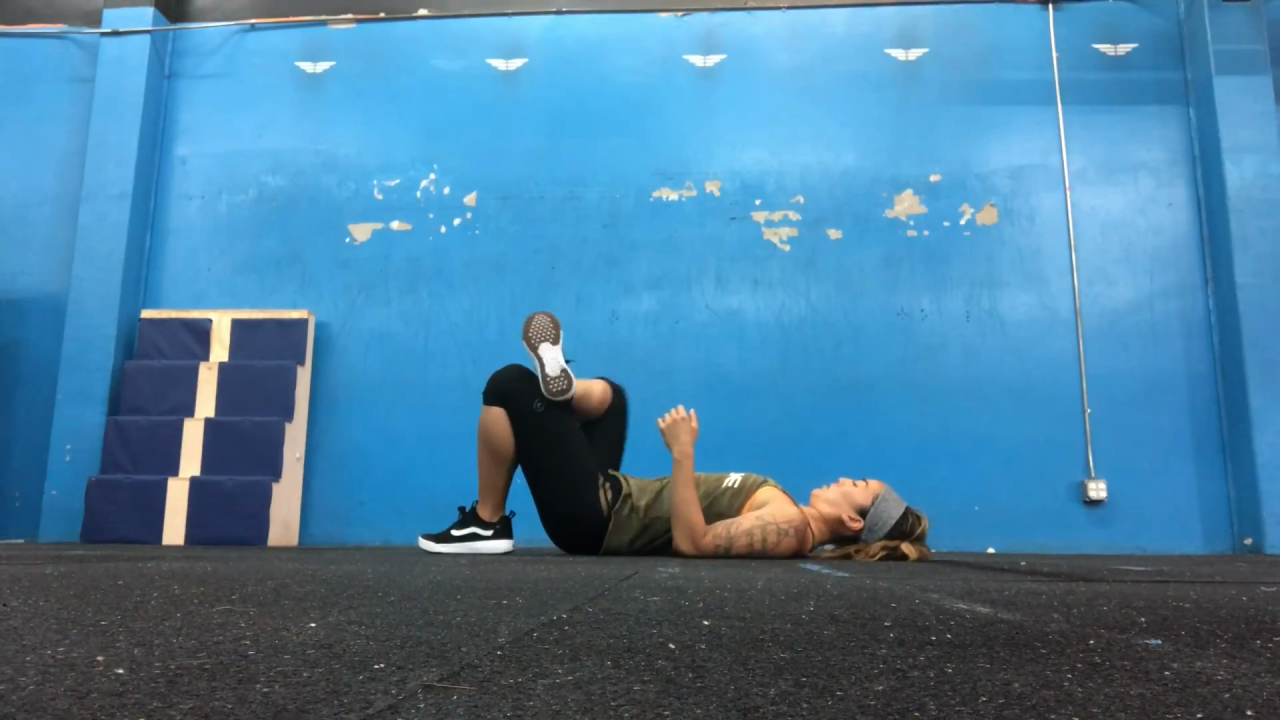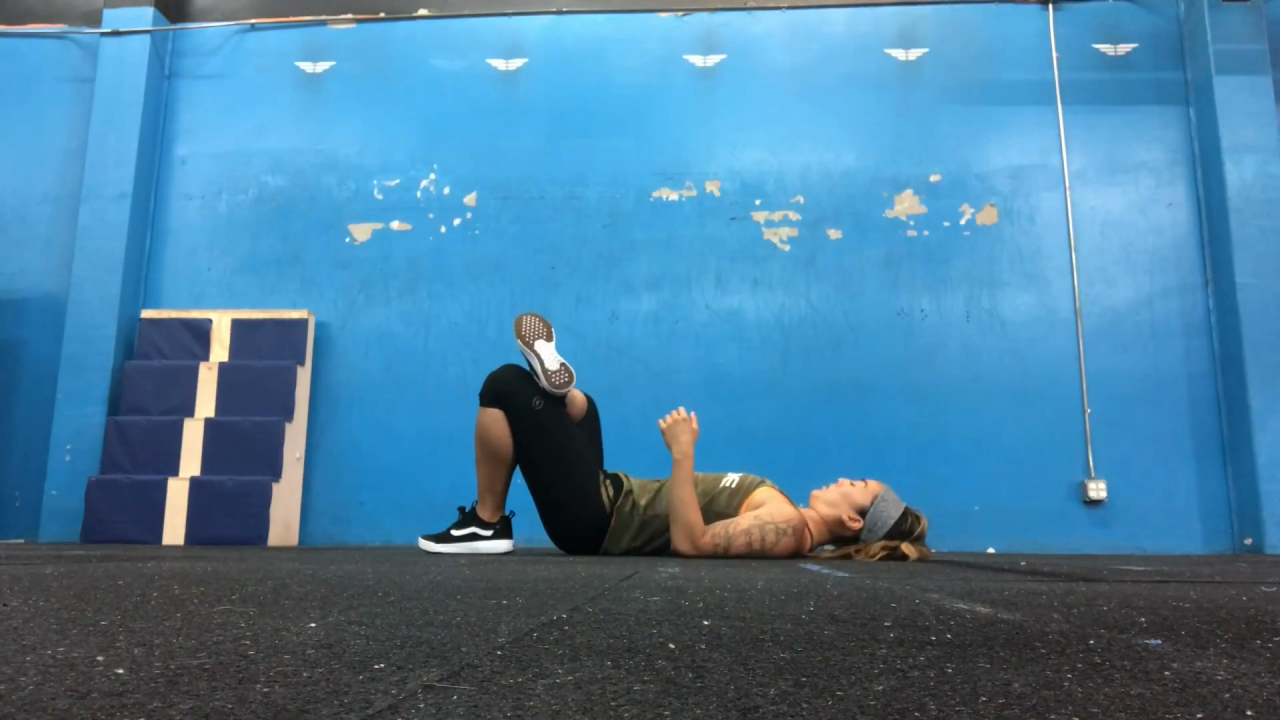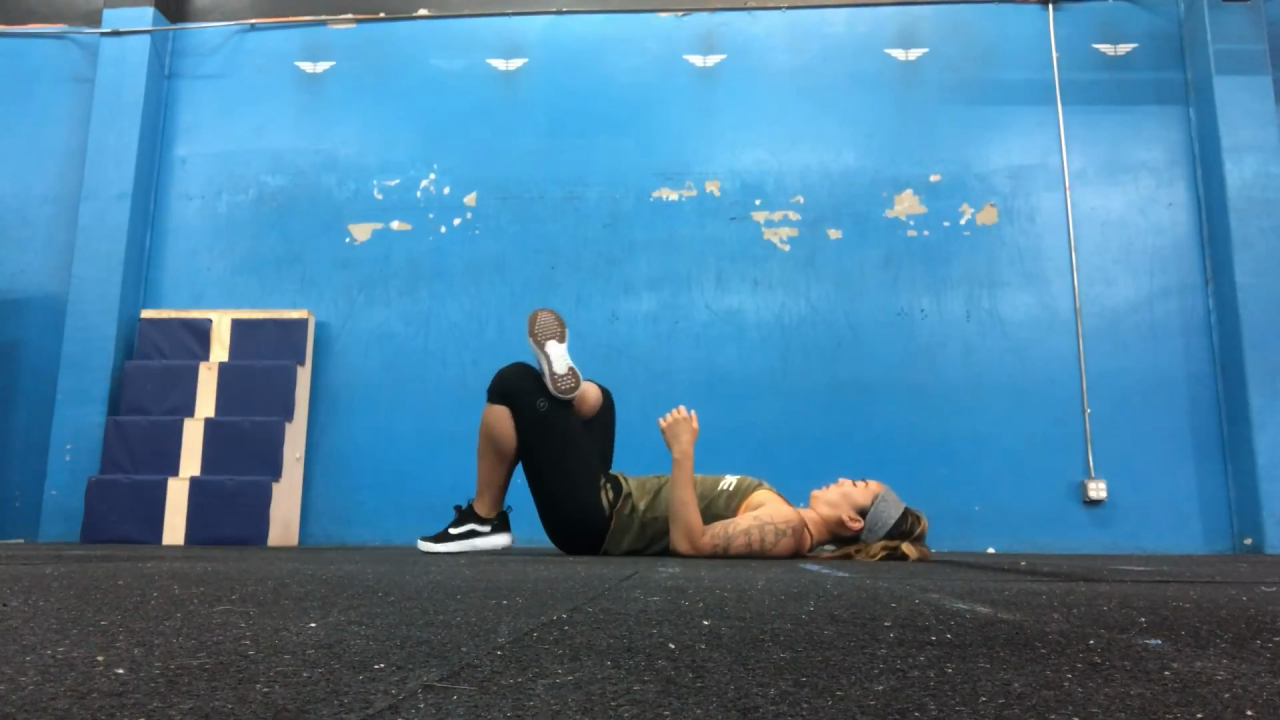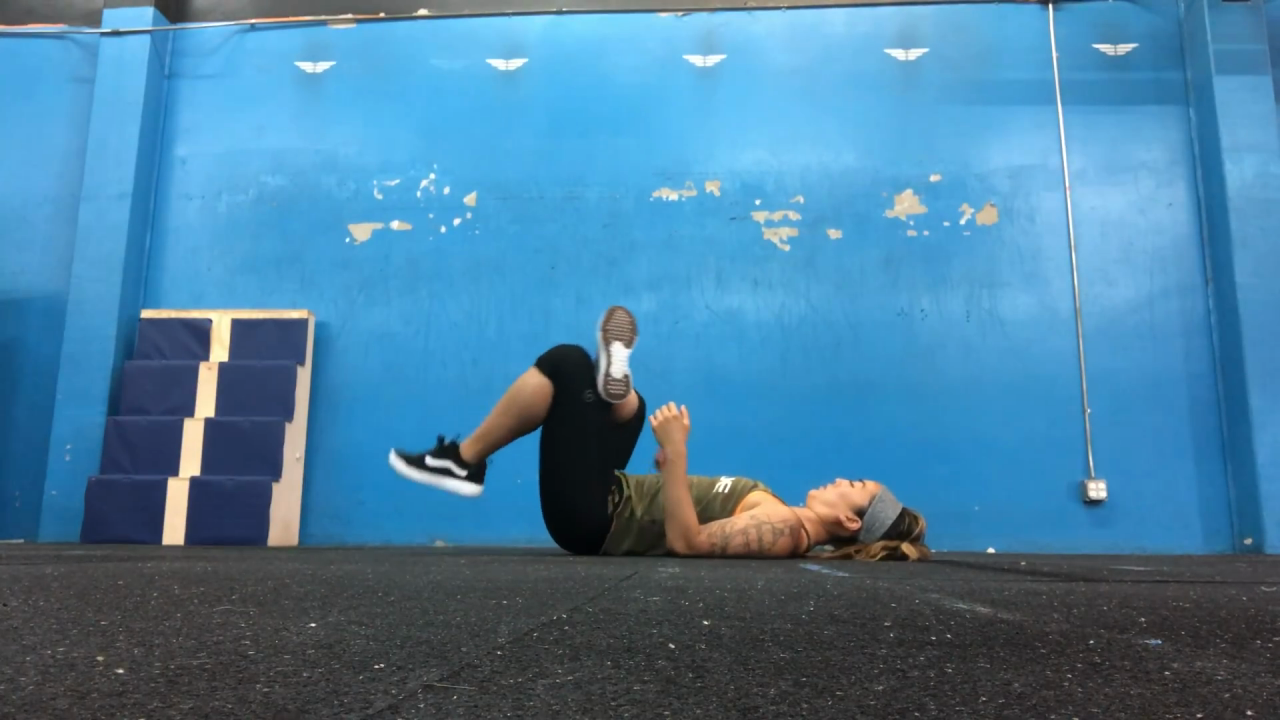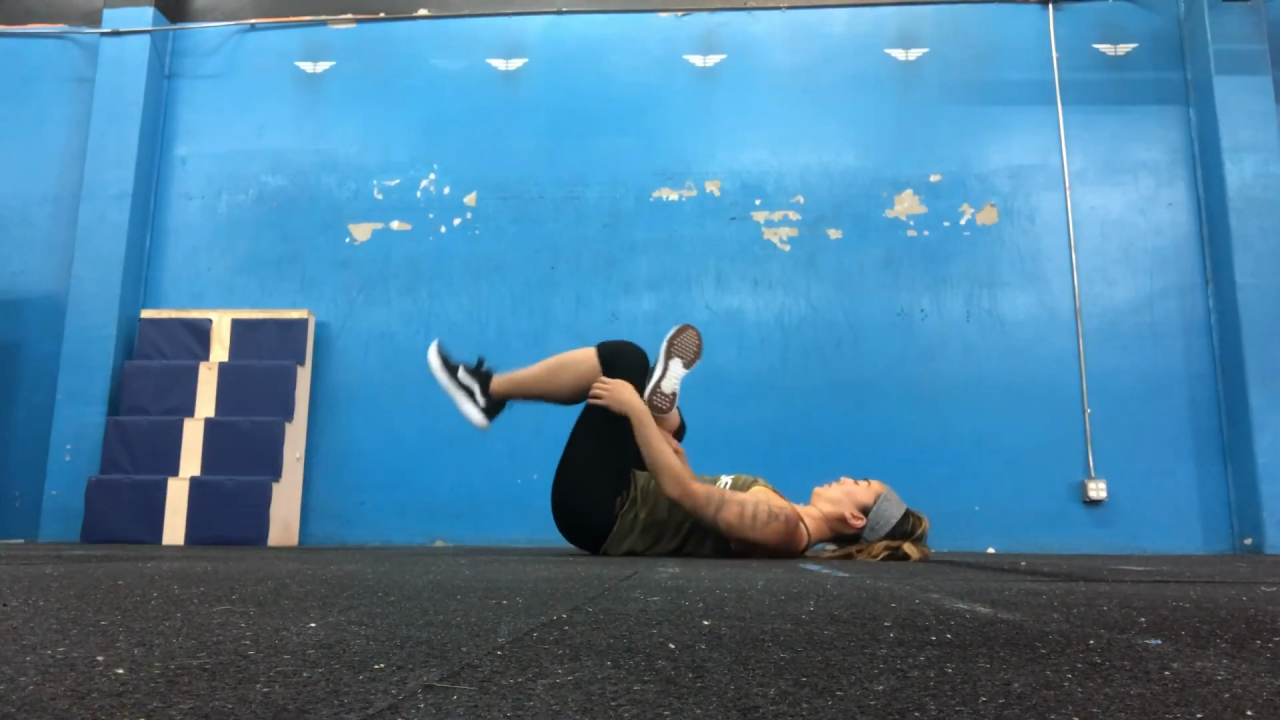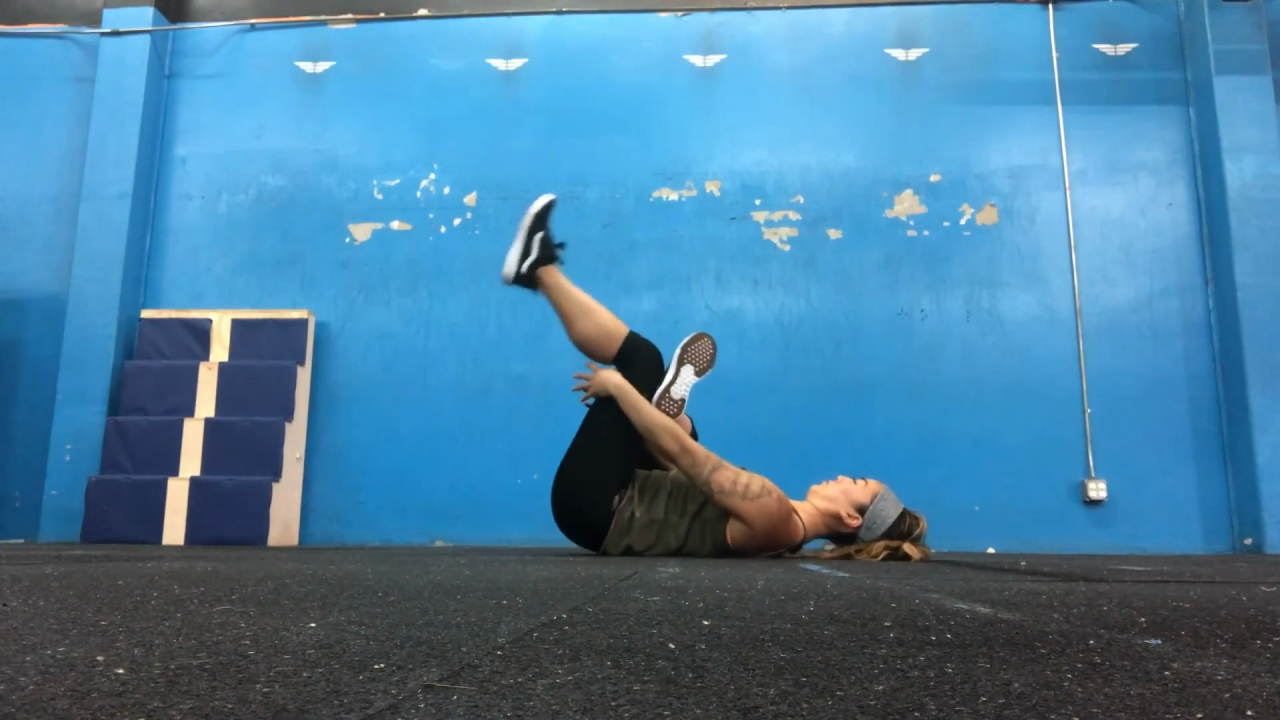
dt=0.4s
person 1, frame 1
left shoulder: (789, 529)
right shoulder: (790, 518)
left elbow: (691, 541)
left wrist: (682, 453)
left hip: (592, 519)
right hip: (610, 498)
left knee: (510, 384)
right knee: (607, 393)
left ankle: (486, 525)
right ankle: (561, 386)
person 1, frame 2
left shoulder: (787, 530)
right shoulder: (790, 521)
left elbow: (689, 541)
left wrist: (682, 453)
left hip: (592, 520)
right hip: (609, 501)
left knee: (506, 385)
left ankle: (487, 524)
right ankle: (557, 383)
person 1, frame 3
left shoulder: (787, 533)
right shoulder: (791, 523)
left elbow: (689, 541)
left wrist: (682, 453)
left hip: (592, 521)
right hip: (608, 503)
left knee: (514, 382)
left ankle: (484, 518)
right ankle: (565, 383)
person 1, frame 4
left shoulder: (783, 533)
right shoulder: (785, 523)
left elbow: (684, 540)
left wrist: (676, 451)
right wrist: (675, 471)
left hip: (591, 520)
right hip: (607, 505)
left knee: (566, 361)
left ankle: (464, 461)
right ankle: (614, 389)
person 1, frame 5
left shoulder: (783, 526)
right shoulder: (786, 519)
left elbow: (679, 491)
left wrist: (637, 410)
right wrist: (664, 437)
left hip: (598, 517)
right hip: (613, 512)
left knee: (622, 359)
left ankle: (490, 390)
person 1, frame 6
left shoulder: (775, 517)
right shoulder: (784, 523)
left elbow: (684, 453)
right elbow: (691, 463)
left wrist: (619, 387)
left hip: (594, 510)
right hip: (613, 513)
left knee: (640, 358)
left ankle: (540, 271)
